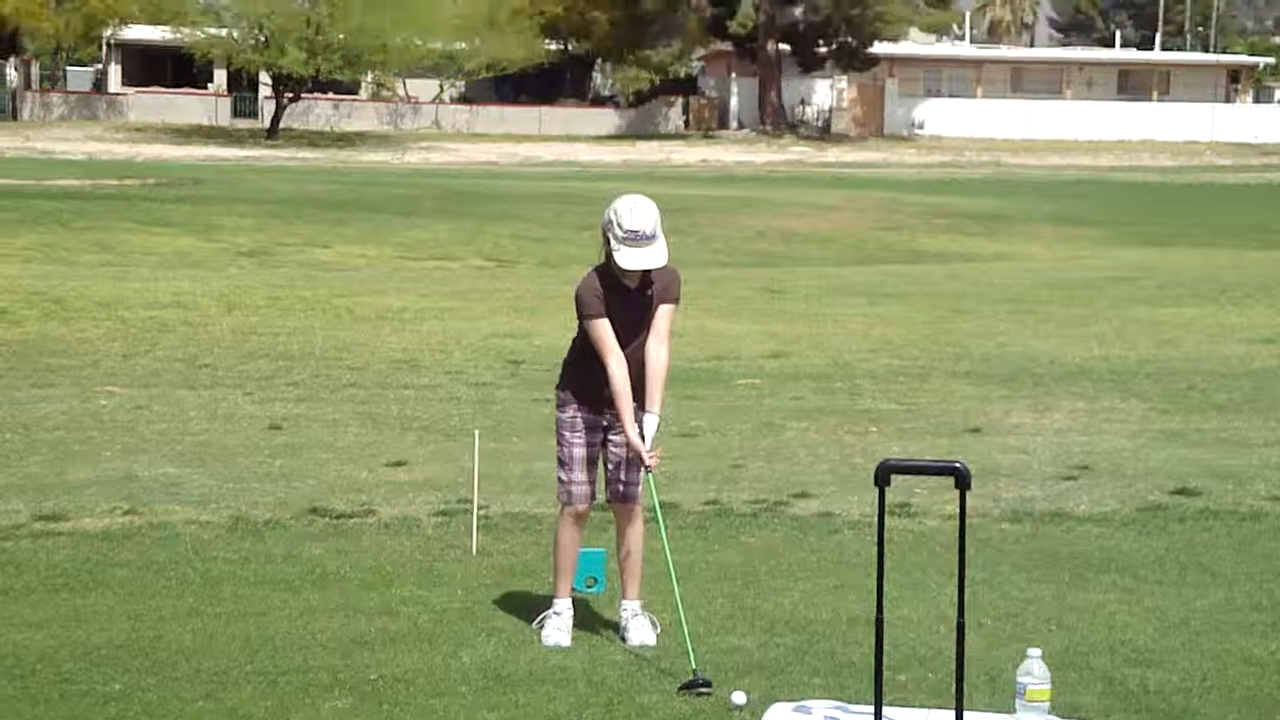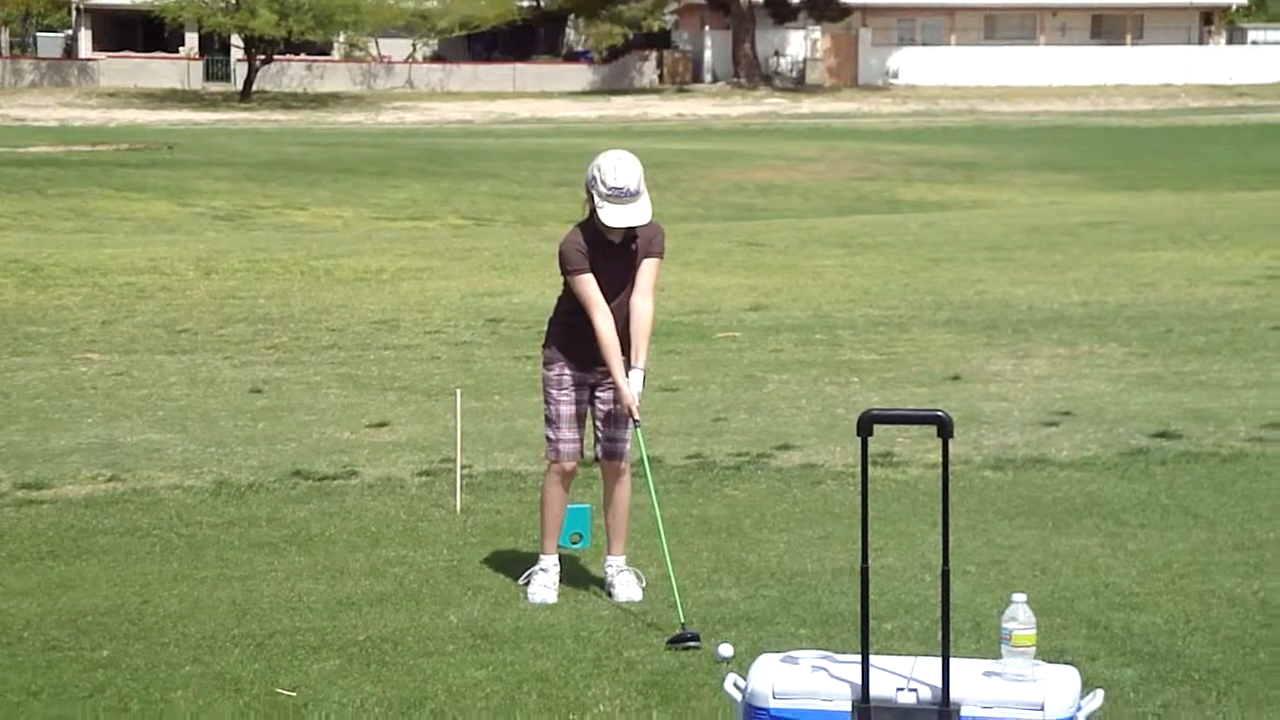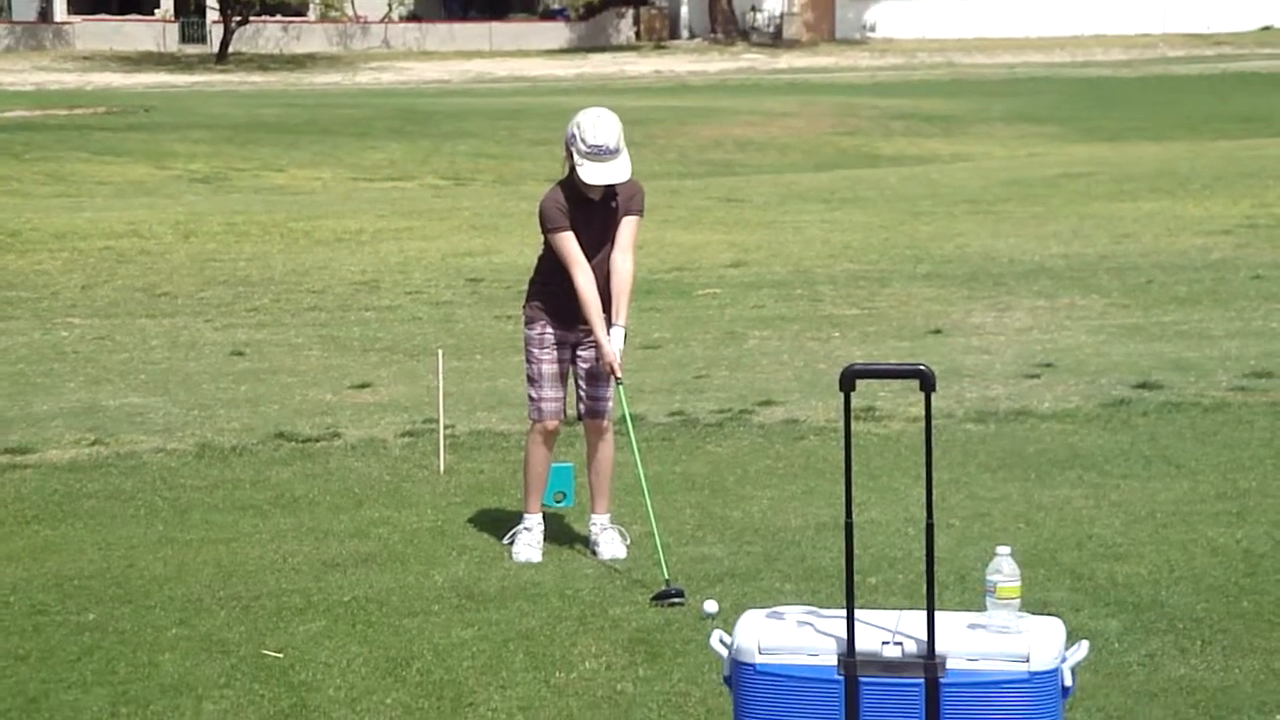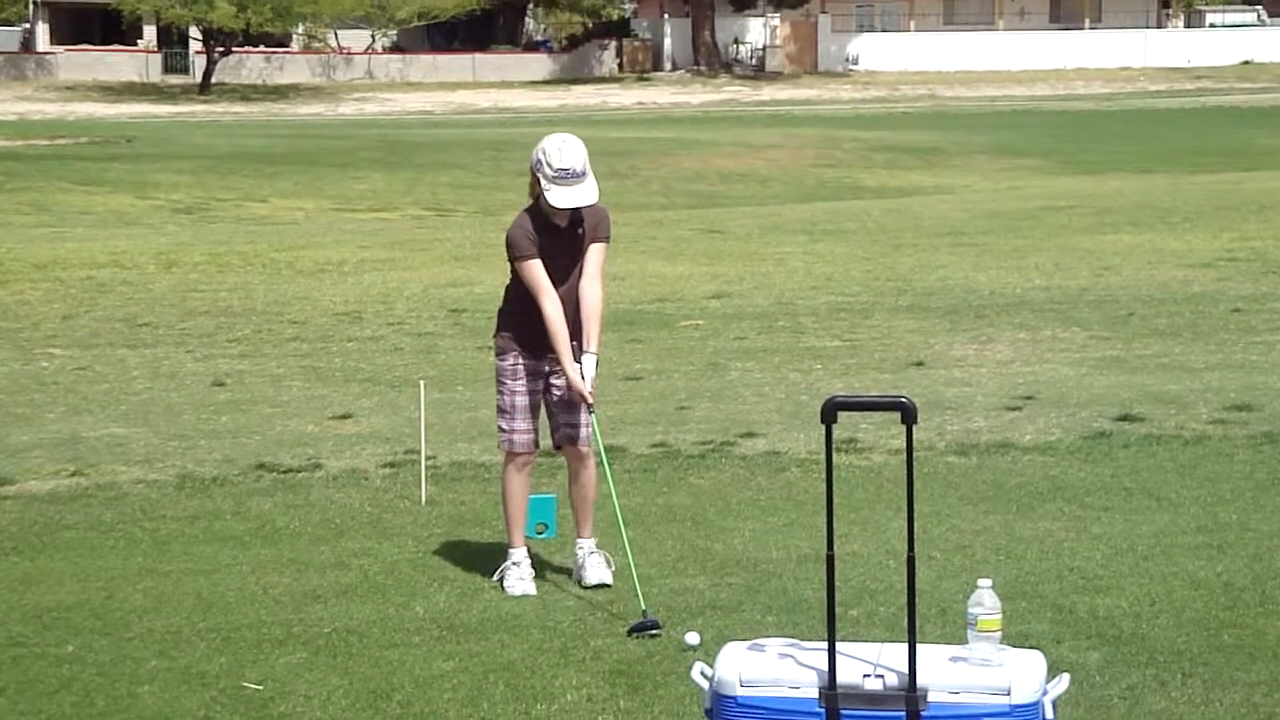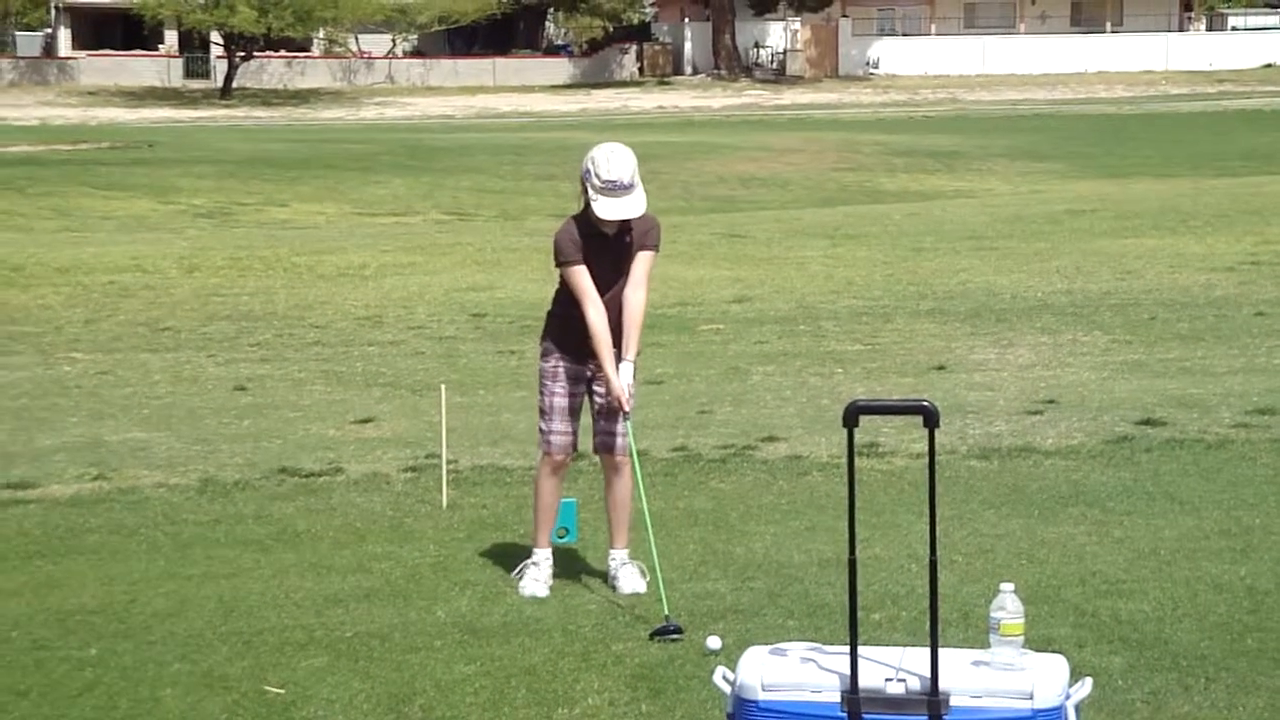
dt=0.7s
person 1, frame 1
left shoulder: (667, 281)
right shoulder: (591, 289)
left elbow: (657, 348)
right elbow: (613, 361)
left wrist: (651, 418)
right wrist: (629, 432)
left hip: (632, 403)
right hip: (581, 402)
left knee: (628, 506)
right knee: (575, 505)
left ankle: (631, 609)
right ankle: (560, 607)
person 1, frame 2
left shoulder: (650, 235)
right shoulder: (574, 246)
left elbow: (641, 302)
right elbow: (600, 315)
left wrist: (637, 371)
right wrist: (621, 383)
left hip: (619, 360)
right hip: (568, 359)
left knee: (616, 463)
right knee: (563, 462)
left ankle: (617, 565)
right ankle: (547, 564)
person 1, frame 3
left shoulder: (630, 193)
right shoulder: (554, 204)
left elbow: (622, 260)
right elbow: (580, 273)
left wrist: (618, 329)
right wrist: (603, 341)
left hip: (600, 319)
right hip: (549, 319)
left knee: (599, 421)
right knee: (546, 422)
left ankle: (601, 523)
right ankle: (531, 523)
person 1, frame 4
left shoulder: (596, 219)
right shoulder: (522, 232)
left elbow: (590, 287)
right elbow: (547, 302)
left wrist: (589, 357)
right wrist: (568, 370)
left hip: (570, 348)
right hip: (521, 349)
left knee: (580, 449)
right knee: (520, 453)
left ankle: (587, 547)
right ankle: (517, 557)
person 1, frame 5
left shoulder: (646, 229)
right shoulder: (569, 237)
left elbow: (635, 295)
right elbow: (591, 307)
left wrist: (627, 364)
right wrist: (610, 376)
left hip: (616, 354)
right hip: (565, 353)
left knee: (617, 457)
right knee: (555, 455)
left ankle: (620, 558)
right ankle: (540, 557)
